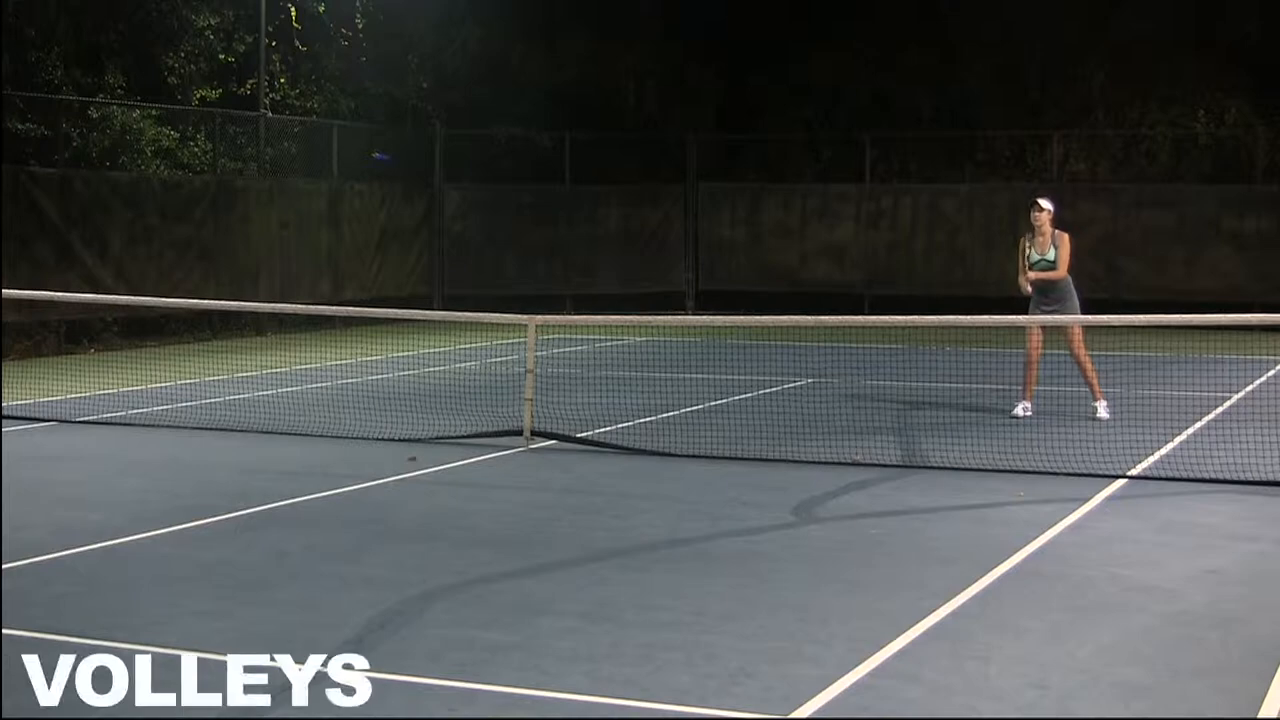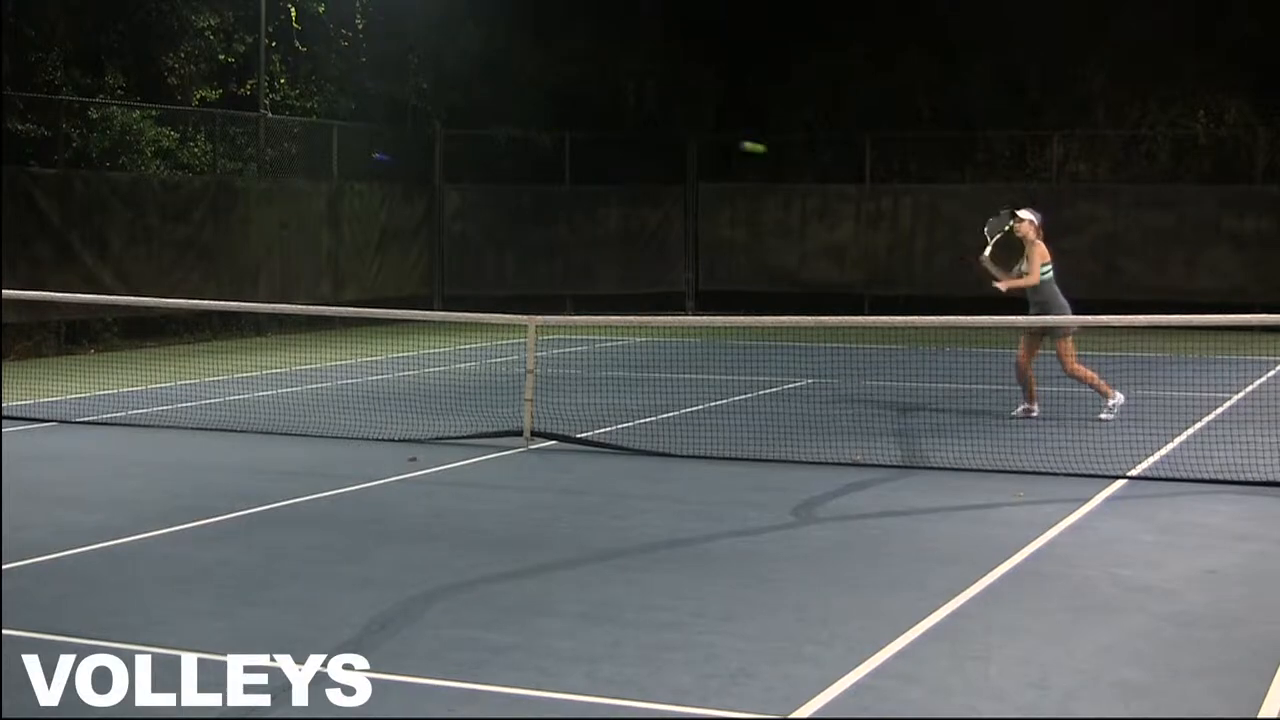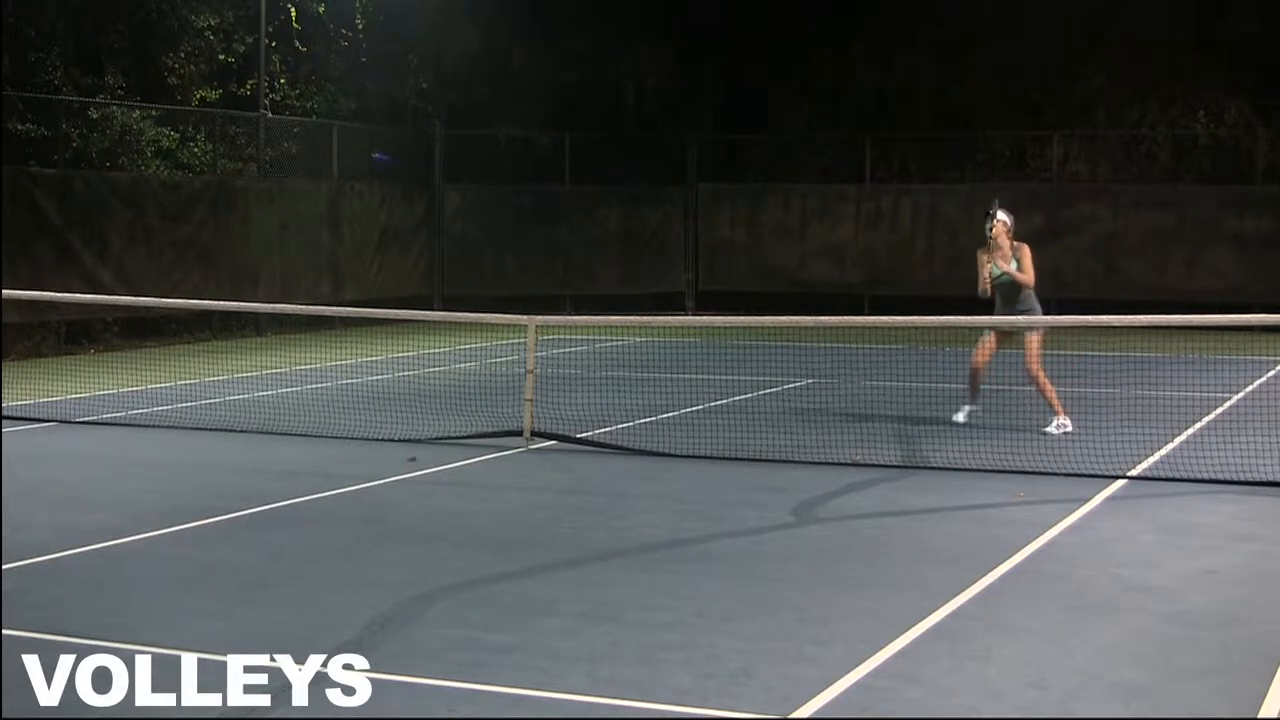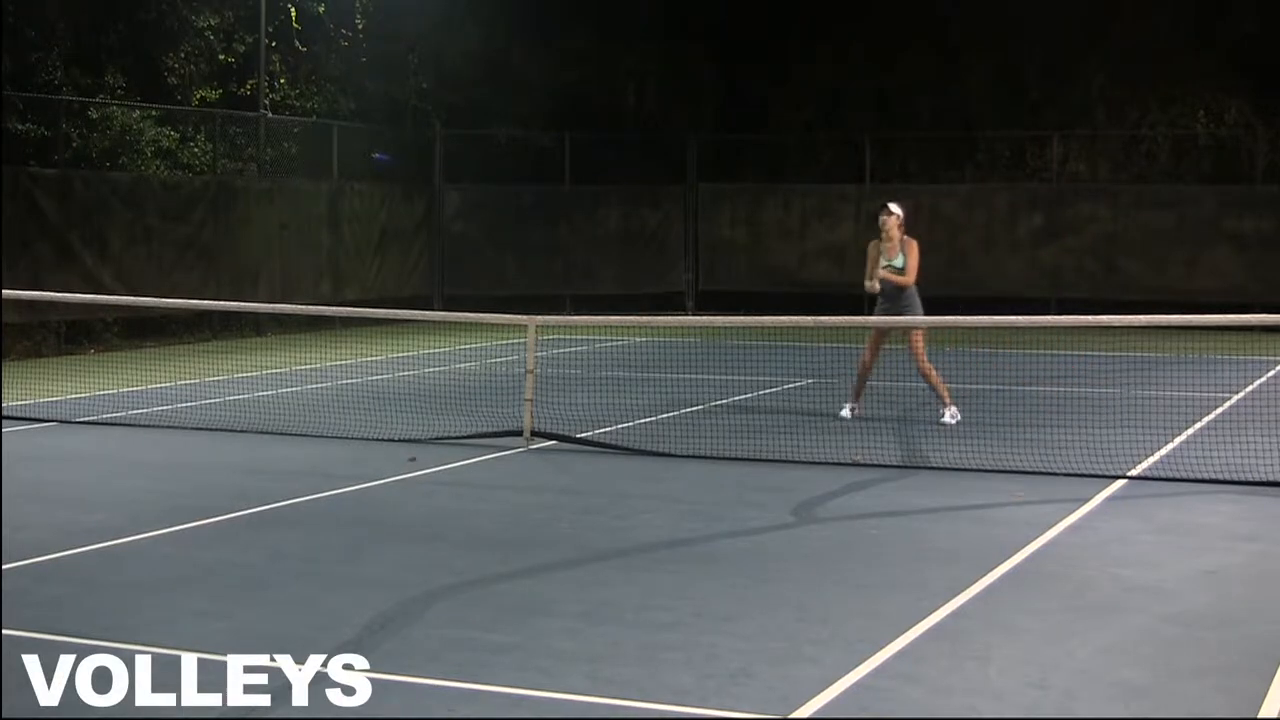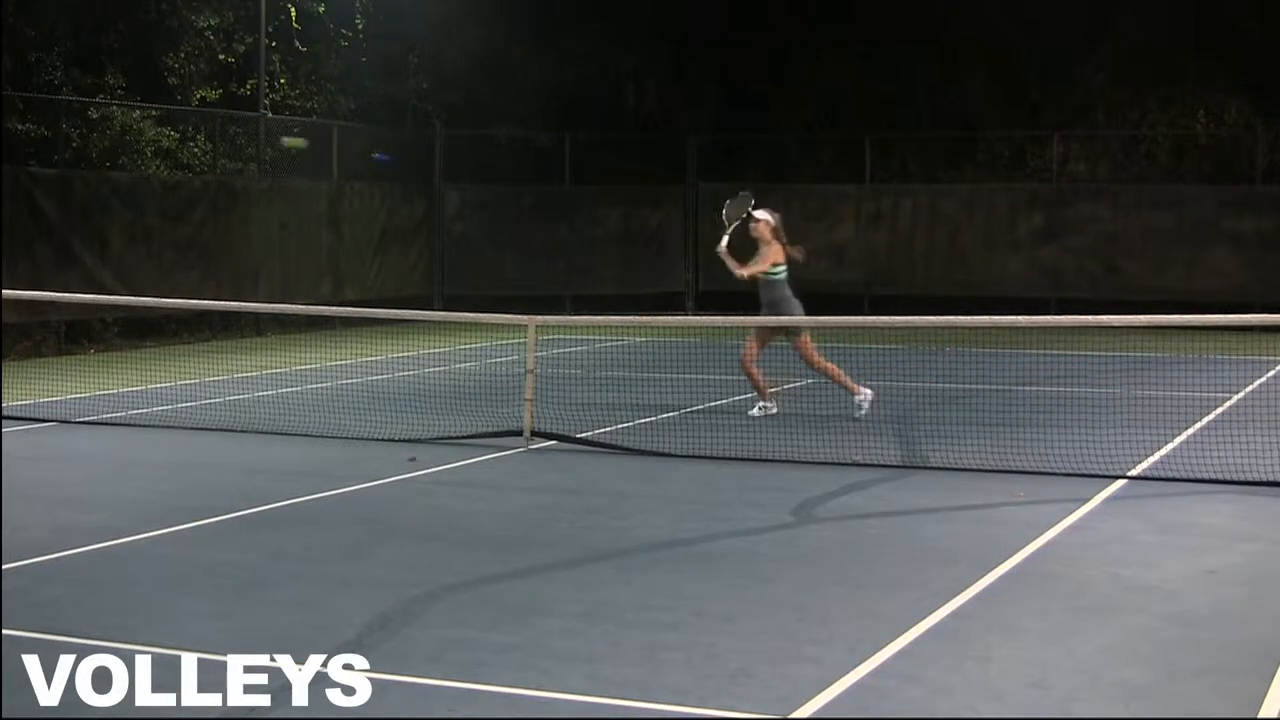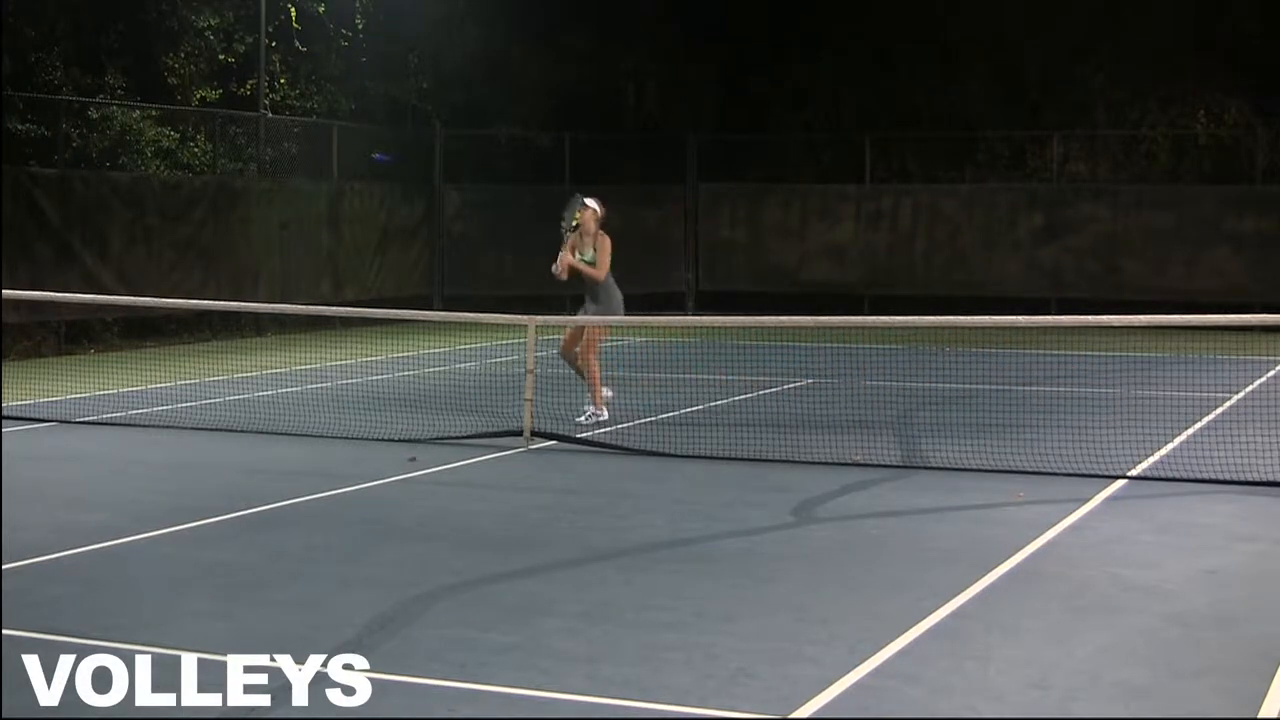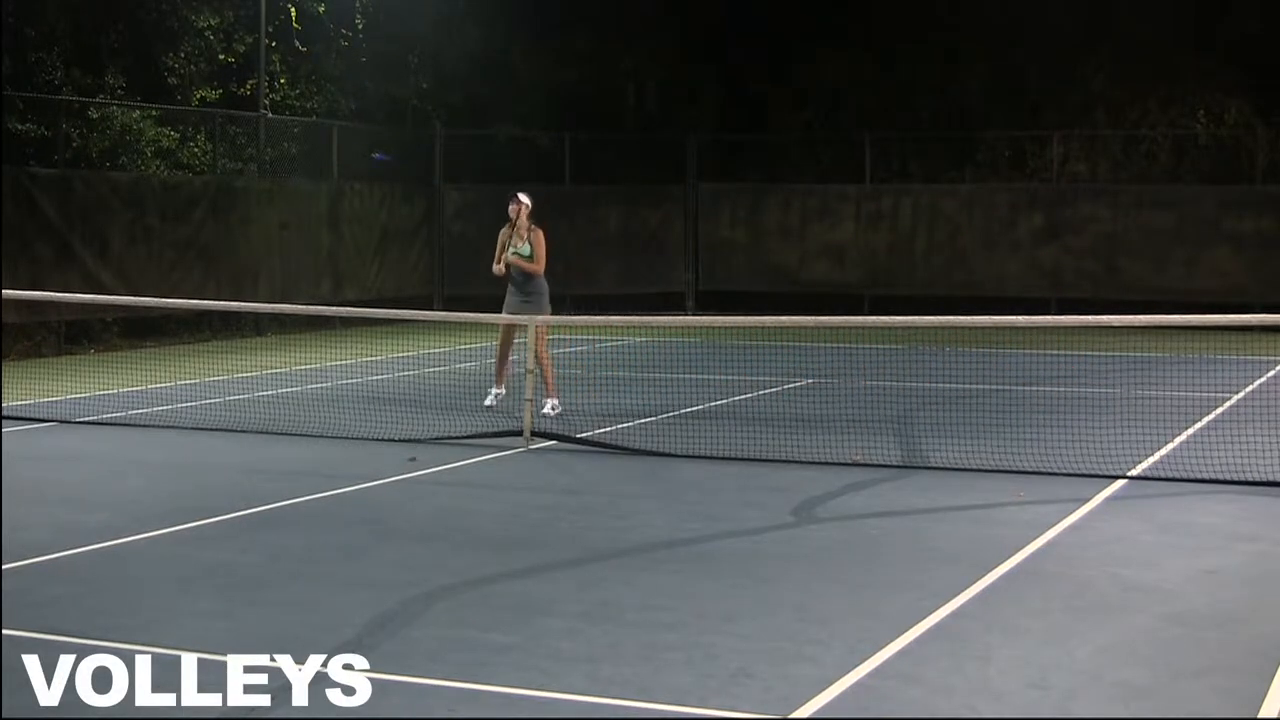
dt=0.7s
person 1, frame 1
left shoulder: (1062, 237)
right shoulder: (1025, 241)
left elbow: (1061, 272)
right elbow: (1022, 275)
left wrist: (1036, 275)
right wrist: (1025, 284)
left hip: (1064, 299)
right hip: (1039, 301)
left knee: (1079, 353)
right knee: (1032, 354)
left ankle: (1100, 401)
right ankle: (1026, 403)
person 1, frame 2
left shoulder: (1037, 247)
right shoulder: (1027, 251)
left elbow: (1032, 279)
right elbow: (1010, 279)
left wrist: (1006, 284)
right wrist: (989, 265)
left hip: (1055, 311)
right hip: (1038, 312)
left knee: (1071, 368)
right knee: (1021, 363)
left ankle: (1112, 397)
right ankle: (1030, 405)
person 1, frame 3
left shoulder: (1021, 249)
right shoulder: (984, 253)
left elbow: (1029, 282)
right elbow: (984, 292)
left wrist: (1008, 269)
right wrist: (984, 284)
left hip: (1028, 312)
right hip: (1003, 313)
left knee: (1033, 368)
right knee: (976, 363)
left ankle: (1062, 419)
right ankle: (971, 404)
person 1, frame 4
left shoulder: (910, 245)
right shoulder: (874, 245)
left elbow: (910, 280)
right elbow: (870, 280)
left wrist: (885, 274)
right wrist: (871, 284)
left hip: (908, 306)
right hip: (884, 306)
left knee: (921, 363)
right knee: (866, 361)
left ankle: (949, 407)
right ankle: (854, 404)
person 1, frame 5
left shoulder: (772, 248)
right shoulder: (763, 250)
left elbow: (760, 267)
right elbow: (742, 271)
left wrist: (746, 272)
right wrist: (725, 255)
left hip: (786, 311)
right hip: (770, 312)
left knee: (814, 362)
right knee: (747, 358)
left ankle: (859, 392)
right ankle: (767, 402)
person 1, frame 6
left shoulder: (603, 240)
right shoulder: (574, 239)
left elbow: (600, 275)
right elbow: (562, 275)
left wrist: (574, 262)
right wrist: (558, 269)
left hip: (607, 301)
right hip: (591, 300)
left knee: (586, 353)
right knee: (566, 350)
left ankle: (599, 409)
right ankle: (600, 390)
person 1, frame 7
left shoulder: (536, 233)
right shoulder: (505, 233)
left elbow: (539, 269)
right elbow: (496, 265)
left wrist: (514, 259)
right wrist: (499, 268)
left hip: (536, 295)
right hip: (515, 293)
left knee: (539, 348)
right knee: (504, 344)
left ankle: (552, 399)
right ankle: (498, 387)
